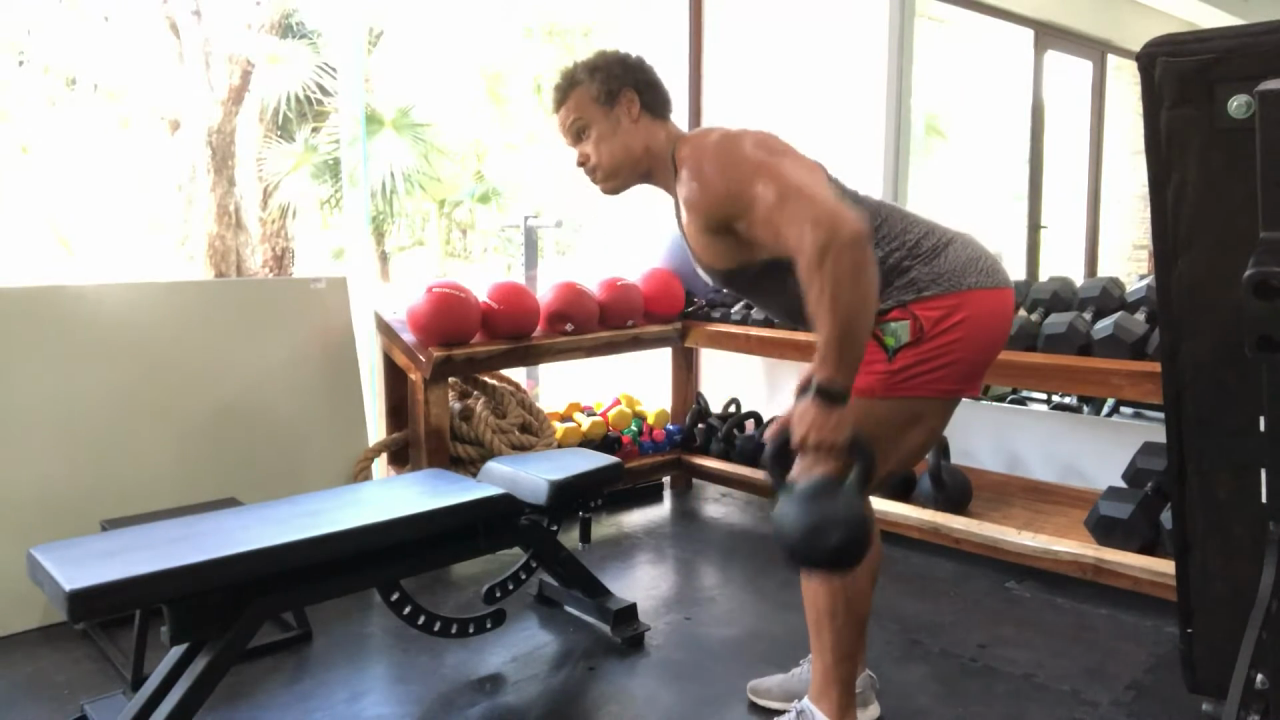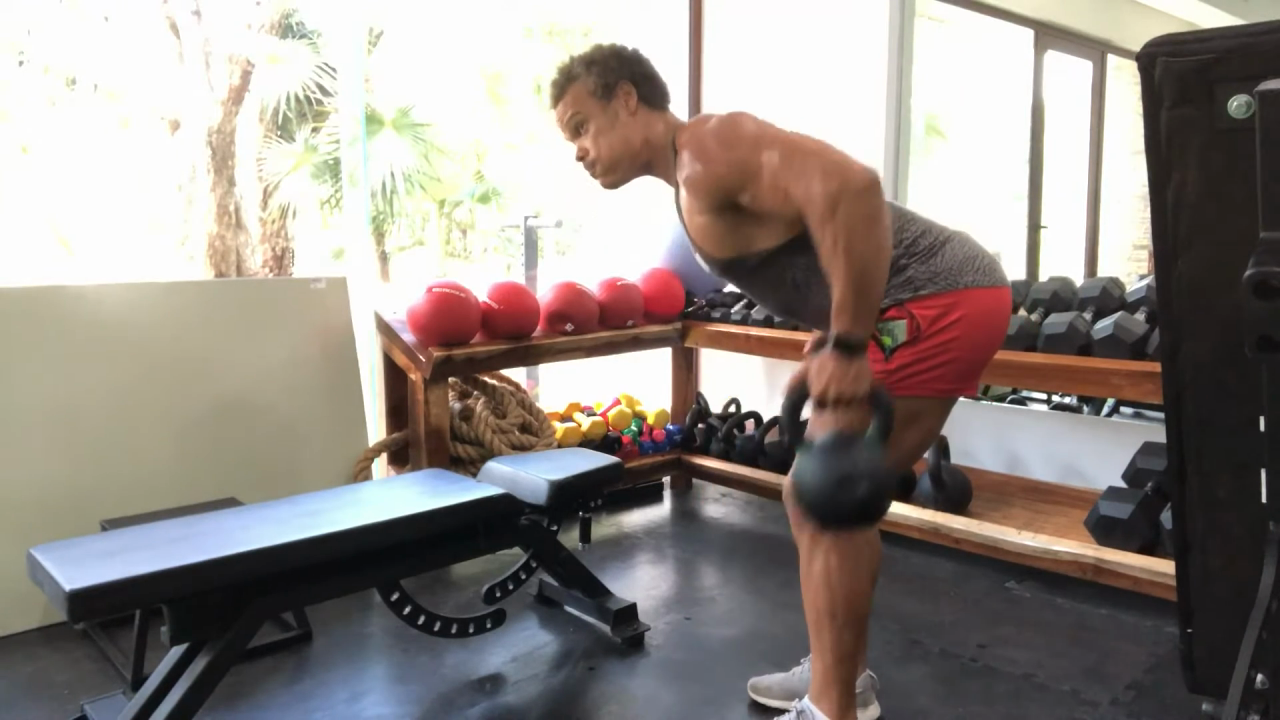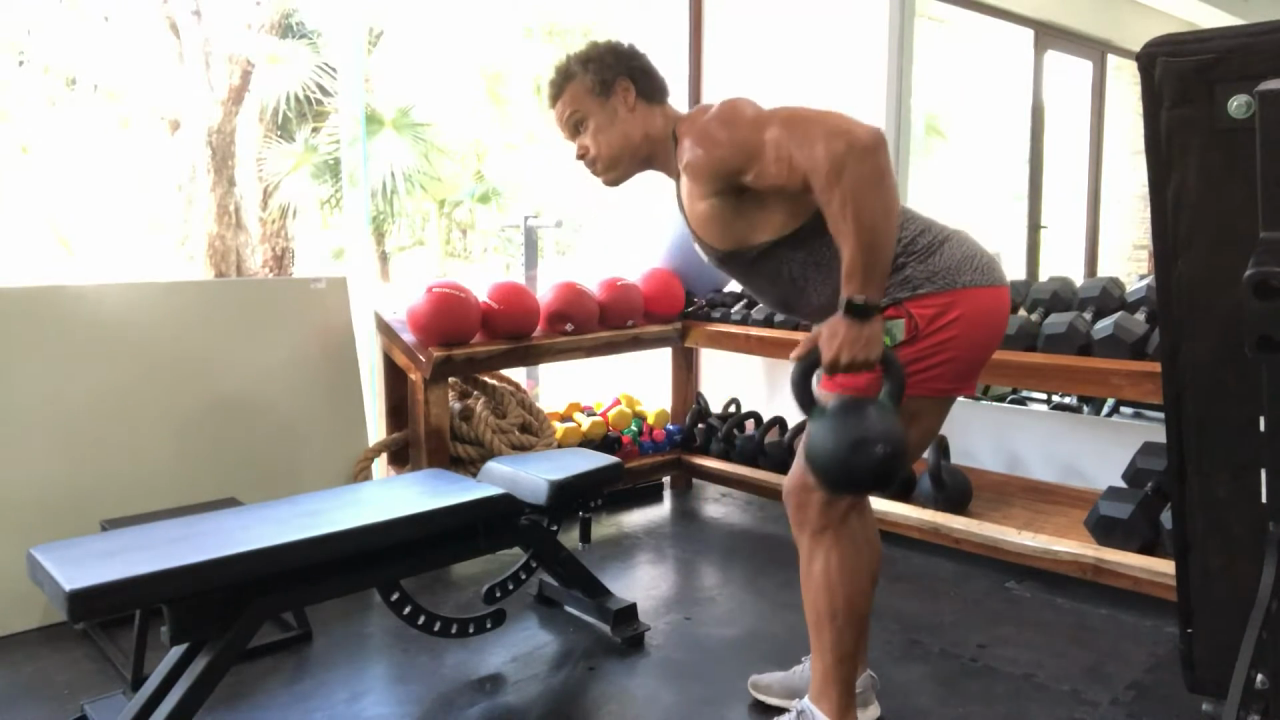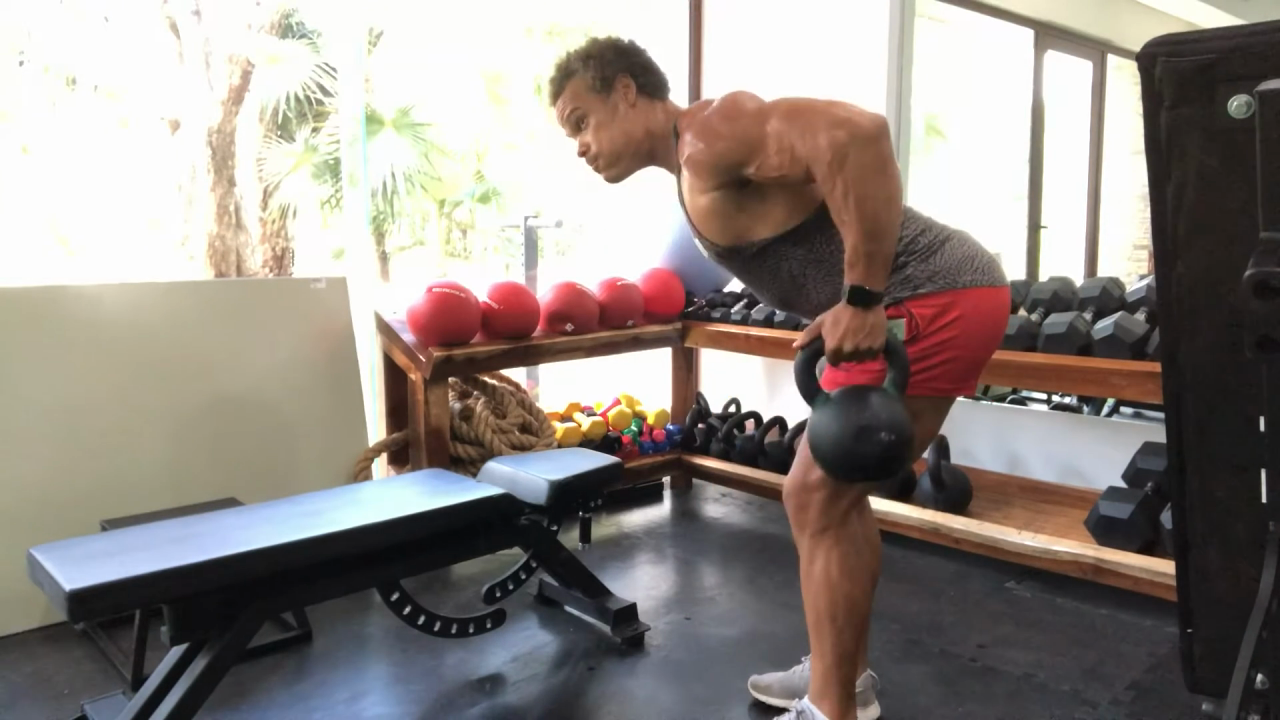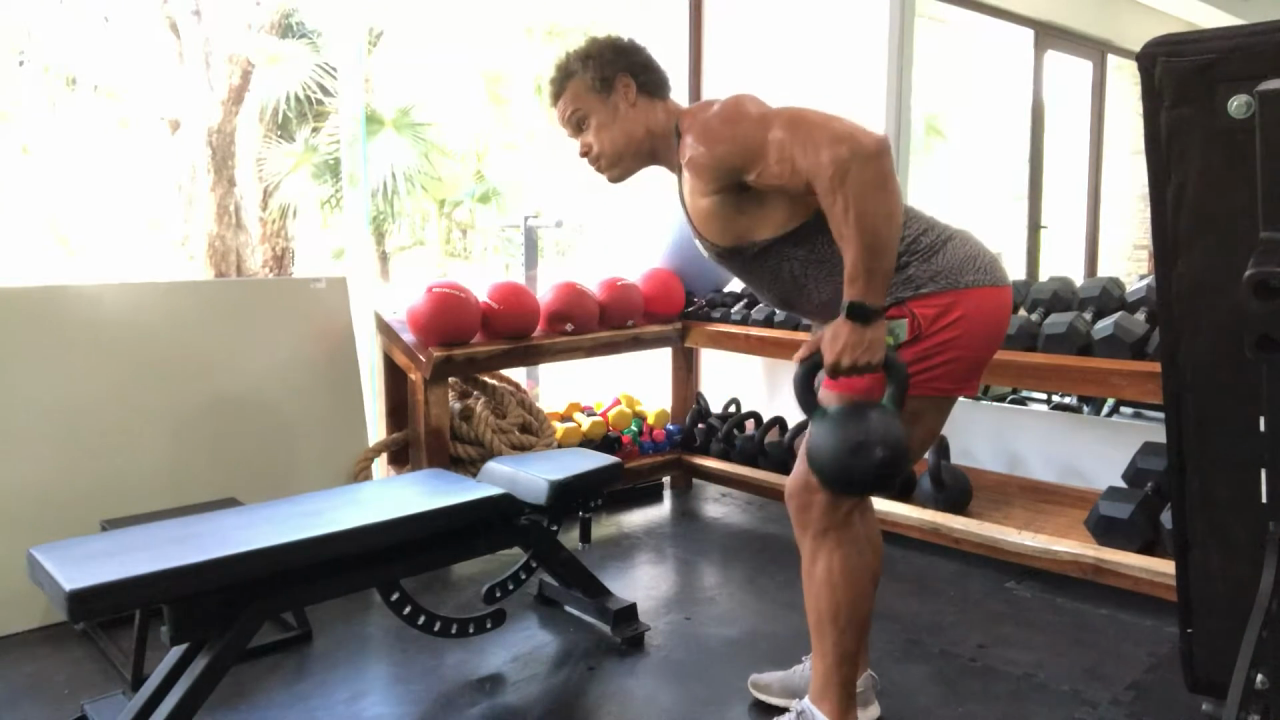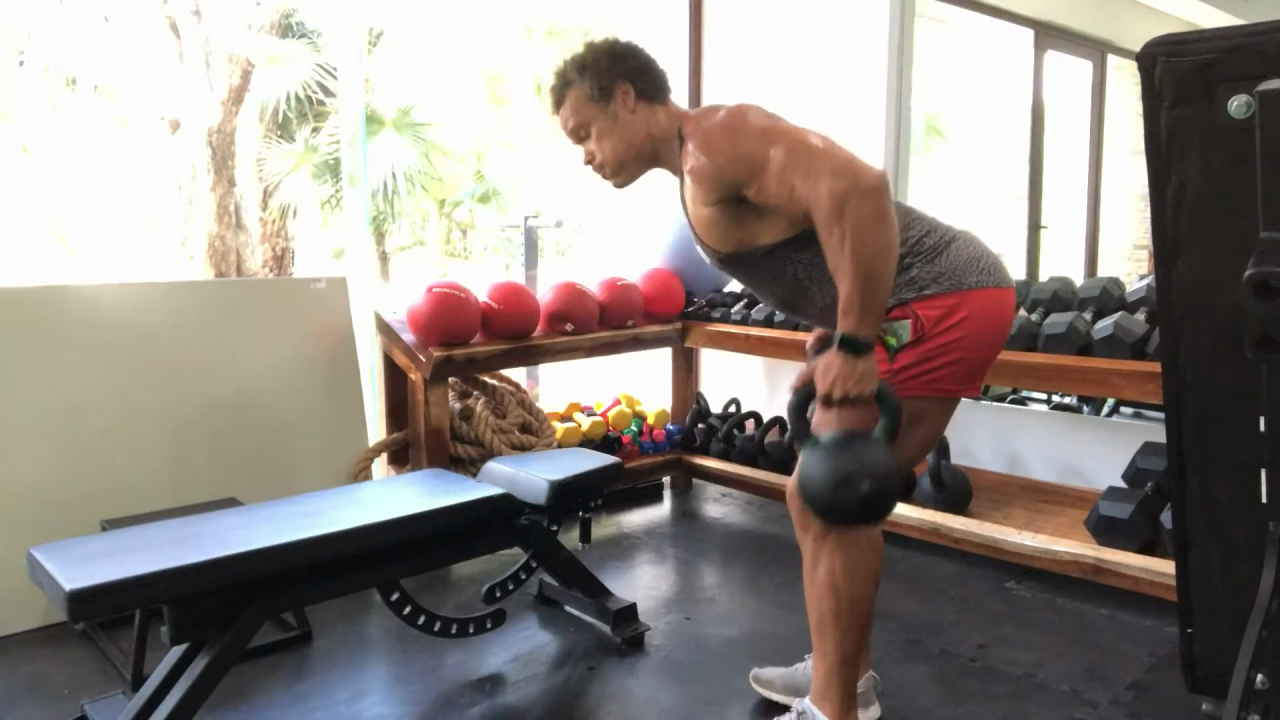
dt=0.1s
person 1, frame 1
left shoulder: (709, 169)
right shoulder: (703, 182)
left elbow: (839, 237)
left wrist: (828, 396)
right wrist: (822, 384)
left hip: (937, 306)
right hip: (956, 295)
person 1, frame 2
left shoulder: (708, 154)
right shoulder: (698, 177)
left elbow: (851, 187)
left wrist: (845, 351)
right wrist: (835, 347)
left hip: (936, 303)
right hip: (952, 293)
person 1, frame 3
left shoulder: (709, 142)
right shoulder: (701, 167)
left elbow: (857, 148)
left wrist: (856, 311)
right wrist: (845, 317)
left hip: (933, 302)
right hip: (951, 293)
left knee: (815, 499)
right knee: (836, 492)
person 1, frame 4
left shoulder: (711, 136)
right shoulder: (699, 164)
left elbow: (858, 135)
left wrist: (860, 298)
right wrist: (848, 306)
left hip: (932, 301)
right hip: (950, 290)
left knee: (815, 498)
right knee: (836, 492)
person 1, frame 5
left shoulder: (713, 138)
right shoulder: (703, 163)
left elbow: (859, 152)
left wrist: (860, 314)
right wrist: (847, 318)
left hip: (933, 301)
right hip: (952, 291)
left knee: (818, 499)
right knee: (836, 493)
person 1, frame 6
left shoulder: (715, 145)
right shoulder: (704, 163)
left elbow: (856, 193)
left wrist: (853, 348)
right wrist: (842, 335)
left hip: (939, 303)
right hip: (955, 290)
